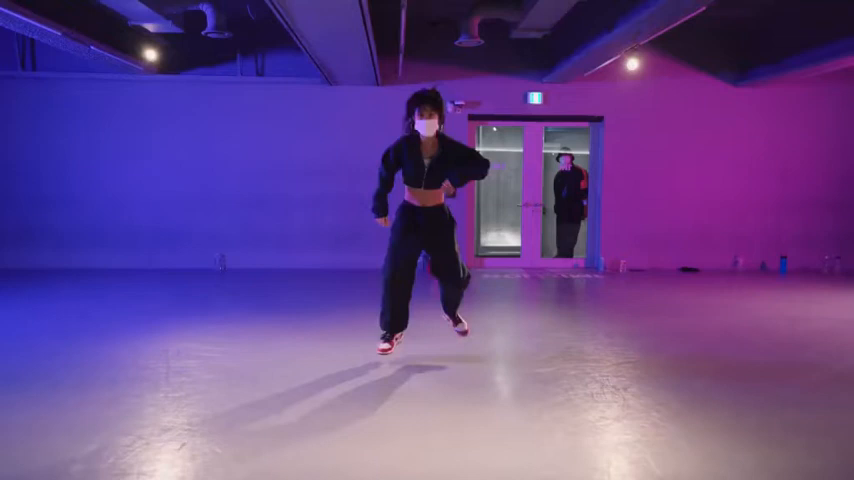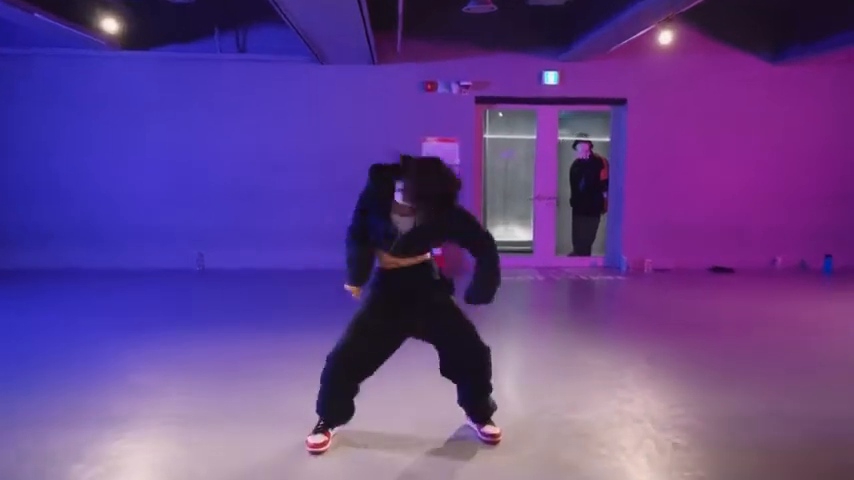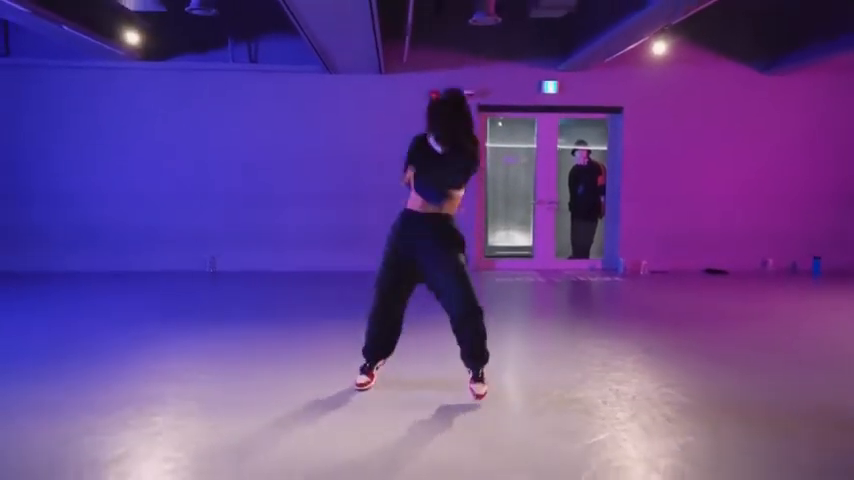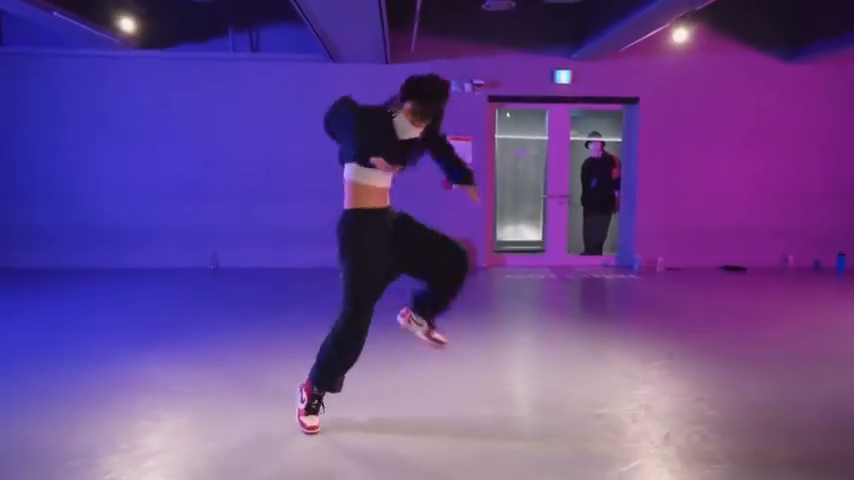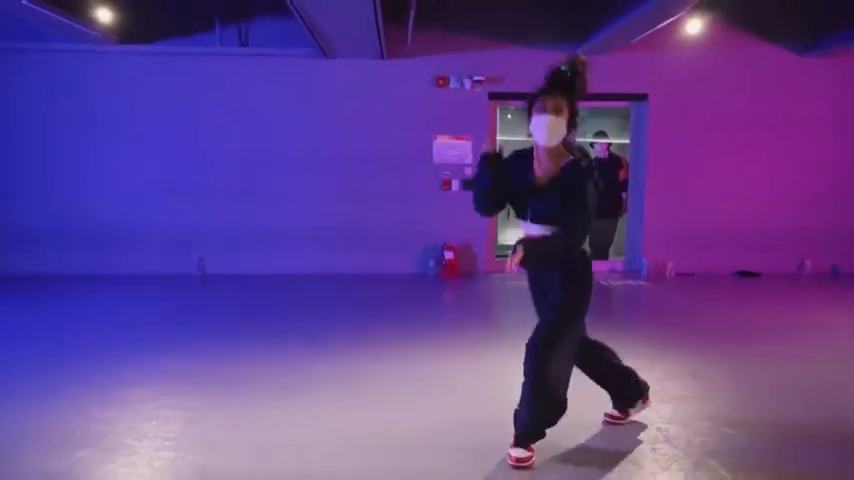
dt=1s
person 1, frame 1
left shoulder: (450, 148)
right shoulder: (404, 146)
left elbow: (482, 165)
right elbow: (386, 175)
left wrist: (456, 179)
right wrist: (380, 208)
left hip: (438, 217)
right hip: (409, 216)
left knee: (454, 274)
right knee: (396, 274)
left ankle: (451, 311)
right ankle: (391, 331)
person 1, frame 2
left shoulder: (448, 215)
right shoulder: (377, 189)
left elbow: (485, 248)
right elbow: (357, 237)
left wrist: (481, 291)
right wrist: (355, 275)
left hip: (425, 289)
right hip: (386, 294)
left knee: (472, 353)
right knee: (344, 361)
left ankle: (478, 413)
right ankle: (328, 420)
person 1, frame 3
left shoulder: (464, 152)
right shoulder: (419, 148)
left elbow: (455, 171)
right elbow: (426, 187)
left hip: (441, 236)
right hip: (407, 232)
left knee: (464, 304)
right knee: (385, 302)
left ankle: (476, 369)
right ankle: (372, 362)
person 1, frame 4
left shoulder: (417, 136)
right shoulder: (369, 120)
left elbow: (444, 152)
right elbow: (336, 118)
left wrist: (464, 178)
right wrist: (371, 156)
left hip: (389, 222)
right hip: (359, 225)
left knee: (454, 261)
right knee: (356, 314)
left ankle: (420, 316)
right ankle: (313, 391)
person 1, frame 5
left shoulder: (575, 174)
right shoulder: (518, 165)
left elbow: (572, 236)
right elbow: (488, 204)
left wrist: (531, 248)
right wrist: (486, 175)
left hip: (568, 272)
right hip: (543, 269)
left knee: (543, 351)
right knee: (572, 343)
left ankle: (528, 433)
right ankle: (632, 394)
person 2, frame 1
left shoulder: (580, 172)
right shoulder: (559, 175)
left elbow: (584, 193)
left wrist: (583, 210)
left hip: (574, 212)
right hip: (562, 211)
left knee: (569, 239)
right knee: (561, 239)
person 2, frame 2
left shoulder: (599, 162)
right shoulder: (576, 164)
left elbow: (604, 185)
left wrist: (603, 203)
left hip: (593, 205)
right hip: (578, 205)
left knee: (587, 235)
right knee: (578, 236)
left ankle: (583, 255)
right ankle: (578, 255)
person 2, frame 3
left shoulder: (597, 168)
right shoulder: (574, 170)
left elbow: (602, 190)
right elbow: (572, 189)
left wrist: (602, 208)
left hip: (591, 210)
right hip: (577, 209)
left knee: (585, 239)
right knee: (576, 239)
left ankle: (582, 258)
right ankle: (577, 258)
person 2, frame 4
left shoulder: (611, 161)
right shoulder: (587, 163)
left elbow: (616, 184)
right elbow: (584, 183)
left wrist: (616, 201)
right wrist: (584, 200)
left hip: (604, 204)
right hip: (590, 204)
left knee: (599, 233)
right knee: (589, 234)
left ankle: (594, 254)
right ankle: (590, 254)
person 2, frame 5
left shoulder: (618, 162)
right shoulder: (594, 163)
left elbow: (624, 186)
left wrist: (623, 204)
left hip: (611, 207)
right hip: (596, 207)
left knee: (605, 238)
right knee: (595, 238)
left ankle: (600, 259)
right ankle: (596, 259)
